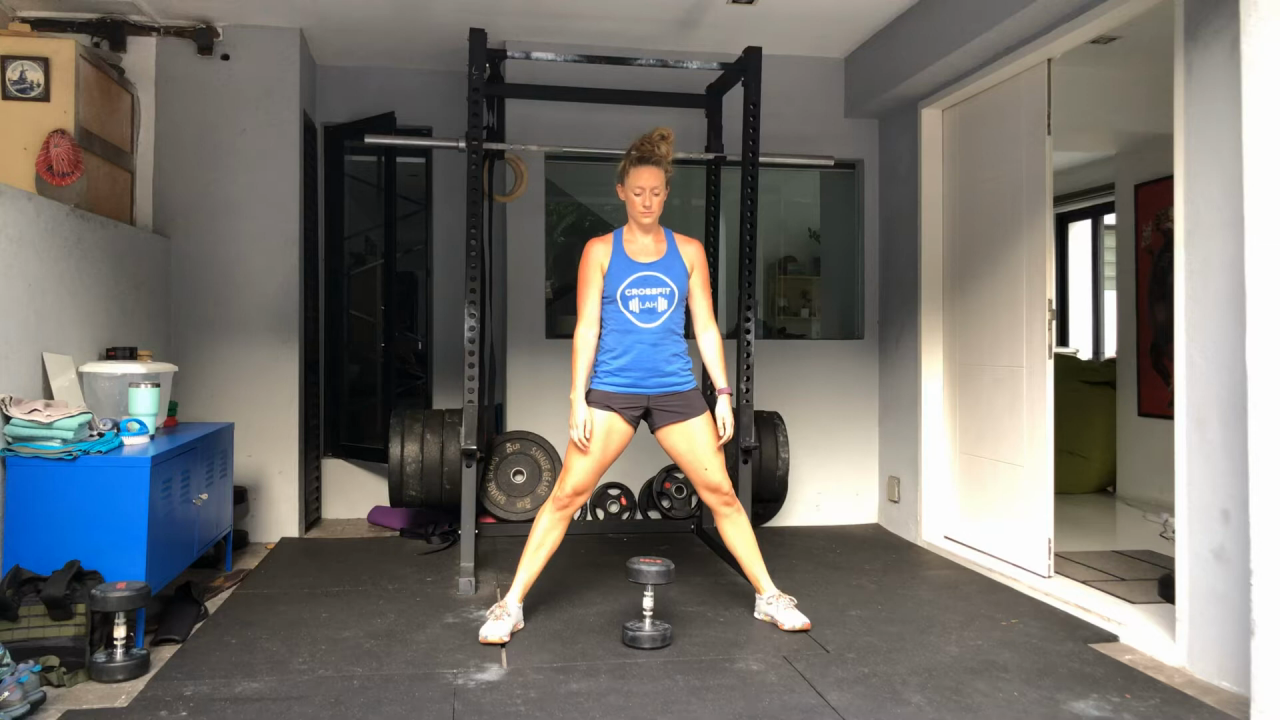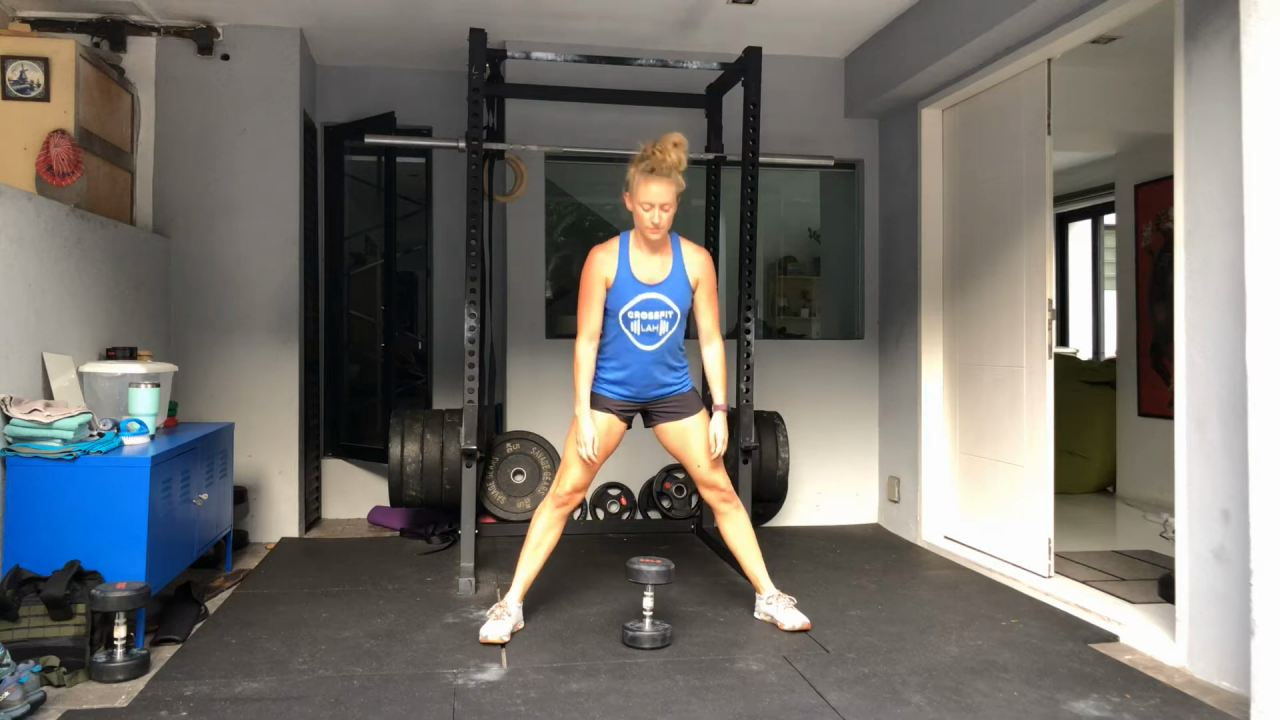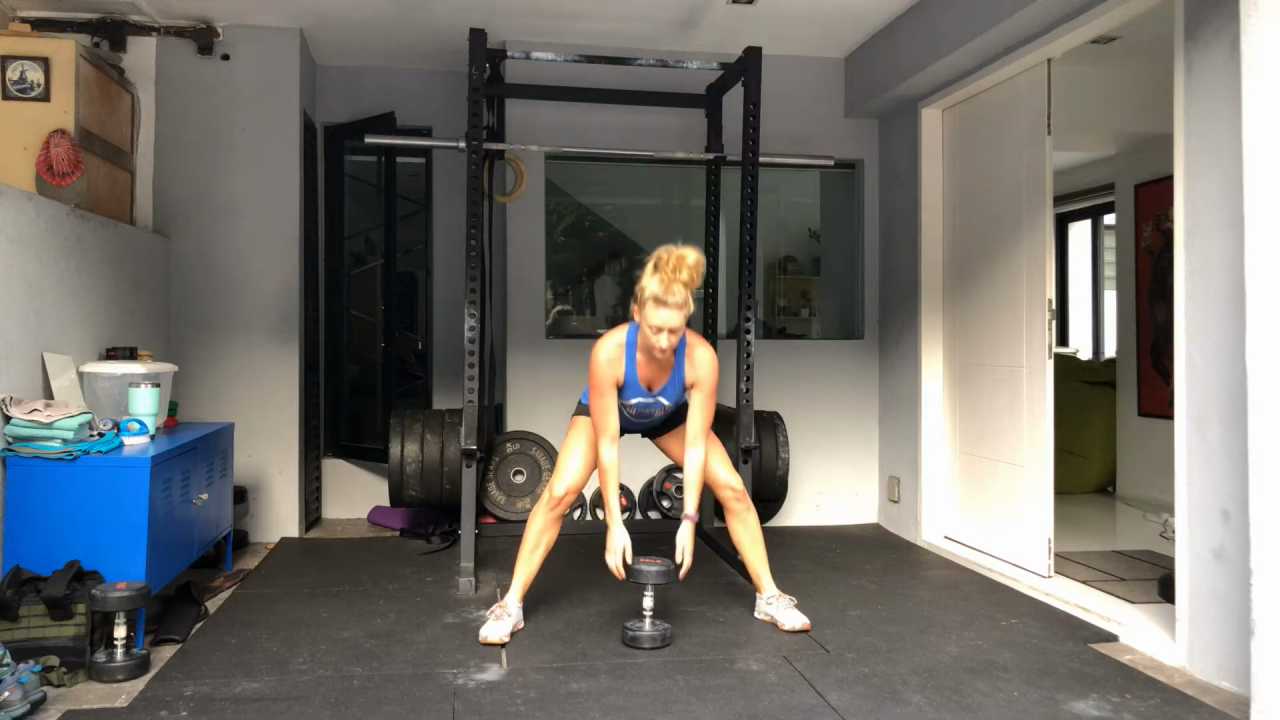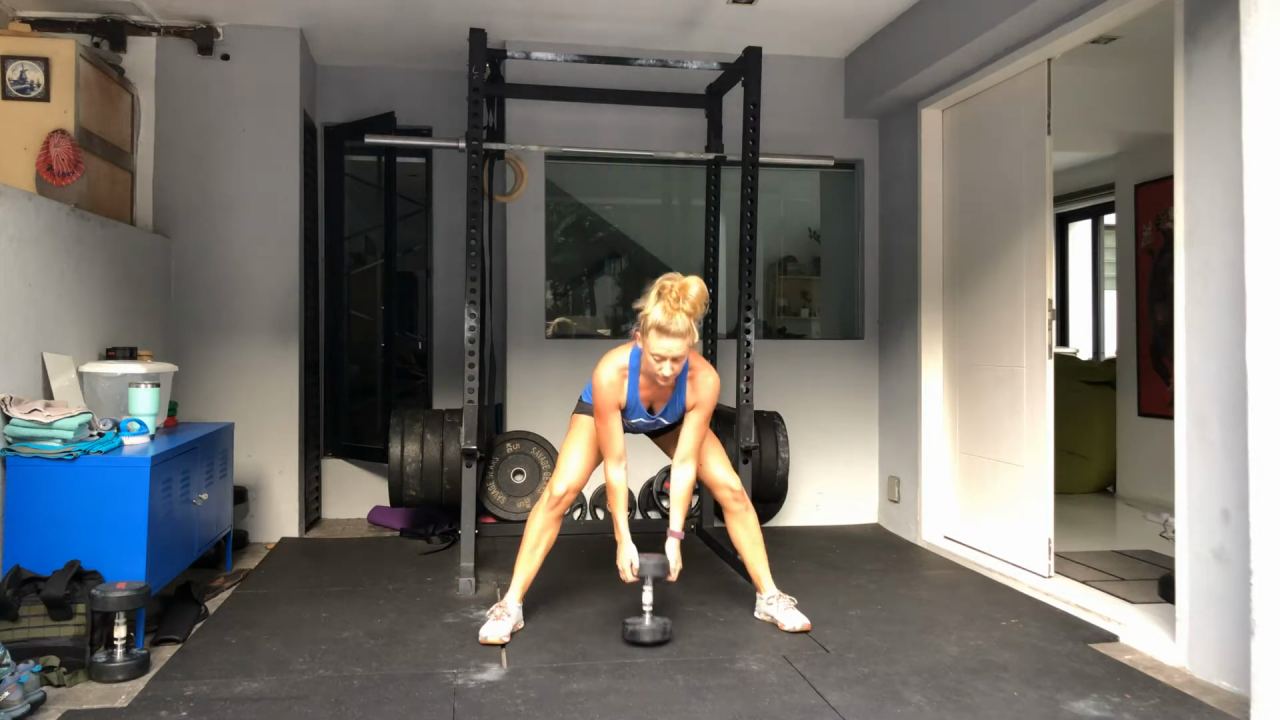
dt=0.5s
person 1, frame 1
left shoulder: (688, 250)
right shoulder: (600, 250)
left elbow: (705, 326)
right elbow: (587, 327)
left wrist: (723, 393)
right wrist: (577, 399)
left hip: (676, 391)
right hip: (613, 391)
left knee: (720, 493)
right knee: (567, 494)
left ankle: (768, 596)
right ankle: (511, 604)
person 1, frame 2
left shoulder: (696, 260)
right shoulder: (604, 259)
left elbow: (711, 341)
right elbow: (586, 342)
left wrist: (720, 410)
right wrist: (583, 417)
left hip: (673, 393)
right hip: (609, 392)
left knee: (720, 490)
right knee: (565, 492)
left ankle: (769, 596)
right ankle: (511, 604)
person 1, frame 3
left shoulder: (701, 357)
right shoulder: (609, 351)
left elbow: (697, 443)
right elbow: (607, 443)
left wrist: (689, 519)
right wrist: (614, 524)
left hip: (669, 418)
right hip: (603, 415)
left knee: (732, 488)
right knee: (559, 493)
left ankle: (769, 597)
right ankle: (511, 605)
person 1, frame 4
left shoulder: (704, 380)
right shoulder: (611, 373)
left elbow: (686, 462)
right elbow: (614, 465)
left wrist: (674, 537)
right wrist: (623, 541)
left hip: (671, 421)
right hip: (603, 412)
left knee: (731, 490)
right knee: (559, 492)
left ankle: (769, 597)
right ankle: (510, 605)
